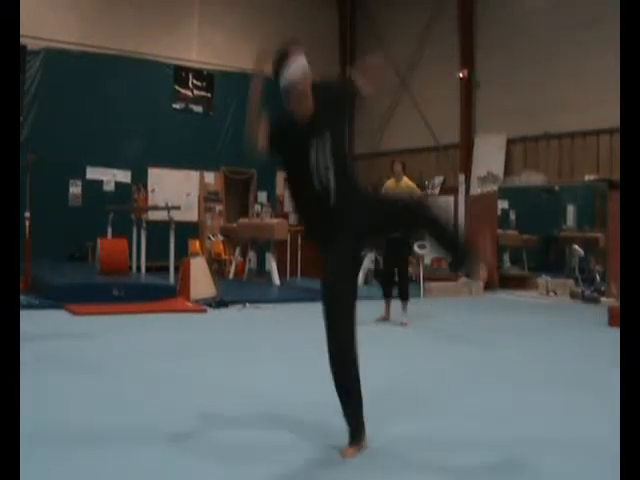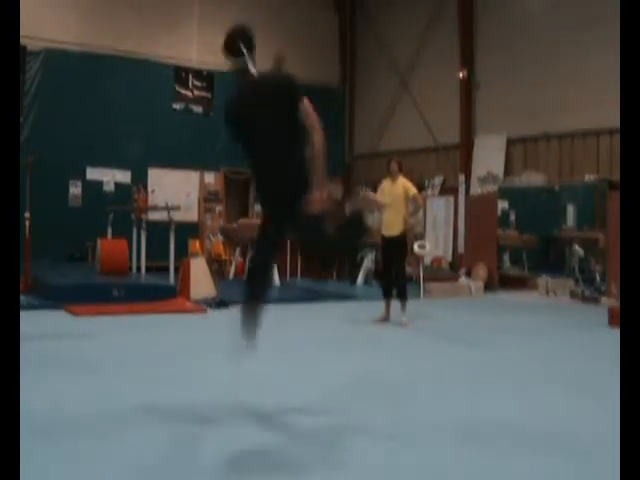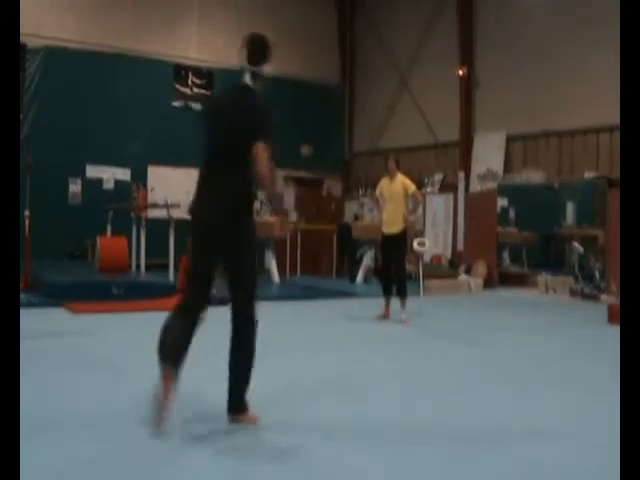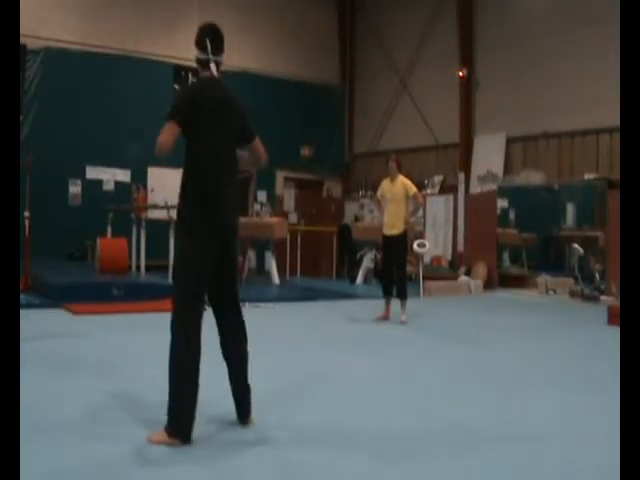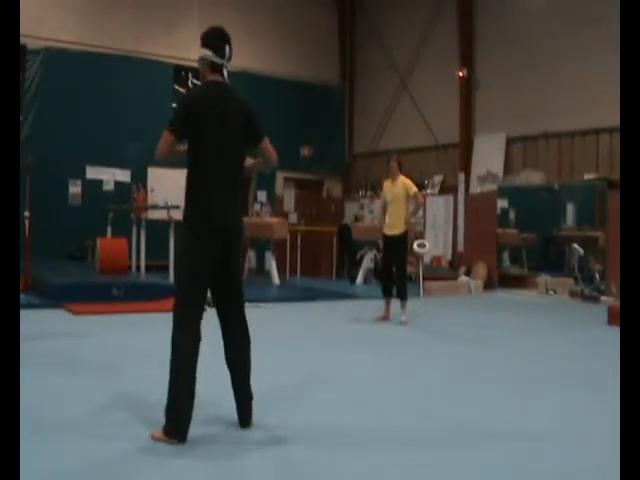
dt=0.5s
person 1, frame 1
left shoulder: (331, 101)
right shoulder: (282, 127)
left elbow: (360, 83)
right elbow: (257, 142)
right wrist: (257, 84)
left hip: (361, 212)
right hip: (330, 232)
left knee: (414, 210)
right knee: (340, 334)
left ankle: (466, 258)
right ankle: (356, 435)
person 1, frame 2
left shoulder: (235, 104)
right shoulder: (283, 83)
right elbow: (314, 129)
right wrist: (318, 185)
left hip: (274, 190)
right hip: (296, 187)
person 1, frame 3
left shoulder: (222, 102)
right shoulder: (255, 110)
right elbow: (263, 169)
right wrist: (277, 200)
left hip: (206, 217)
right hip: (233, 222)
left knee: (194, 299)
right knee: (244, 314)
left ankle: (169, 373)
right ankle: (237, 407)
person 1, frame 4
left shoulder: (191, 95)
right shoulder: (233, 103)
left elbow: (162, 146)
right elbow: (259, 157)
left wrist: (182, 138)
left hip: (197, 219)
right hip: (226, 220)
left knee: (186, 319)
right knee: (229, 311)
left ankle: (178, 427)
right ankle: (243, 407)
person 1, frame 5
left shoulder: (193, 100)
right shoulder: (241, 107)
left elbow: (162, 152)
right elbow: (271, 159)
left hip: (200, 222)
right hip: (231, 224)
left knee: (187, 317)
right knee: (233, 314)
left ankle: (176, 425)
right ankle: (245, 411)
person 2, frame 1
left shoulder: (408, 185)
right shoulder: (387, 184)
left hip: (402, 234)
right hip: (387, 233)
left knee: (402, 273)
right knee: (387, 272)
left ankle: (404, 312)
right ankle: (386, 311)
person 2, frame 2
left shoulder: (405, 183)
right shoulder: (383, 184)
left elbow: (419, 201)
left wrist: (409, 216)
left hip: (399, 233)
right hip: (385, 232)
left knee: (399, 272)
right knee: (385, 272)
left ankle: (403, 313)
right ankle: (386, 312)
person 2, frame 3
left shoulder: (403, 181)
right shoulder: (382, 182)
left elbow: (418, 198)
left wrist: (409, 214)
left hip: (399, 230)
right hip: (385, 230)
left knee: (399, 270)
right knee: (385, 270)
left ankle: (403, 310)
right ankle: (386, 309)
person 2, frame 4
left shoulder: (405, 182)
right shoulder: (384, 183)
left elbow: (420, 201)
right elbow: (378, 200)
left wrist: (410, 216)
left hip: (400, 232)
right hip: (386, 231)
left knee: (400, 271)
right knee: (385, 271)
left ankle: (403, 311)
right ankle: (387, 310)
person 2, frame 5
left shoulder: (405, 182)
right shoulder: (386, 184)
left elbow: (420, 201)
left wrist: (410, 216)
right wrist: (383, 220)
left hip: (400, 232)
right hip: (387, 232)
left knee: (400, 272)
right knee: (385, 271)
left ankle: (403, 311)
right ankle: (387, 310)
